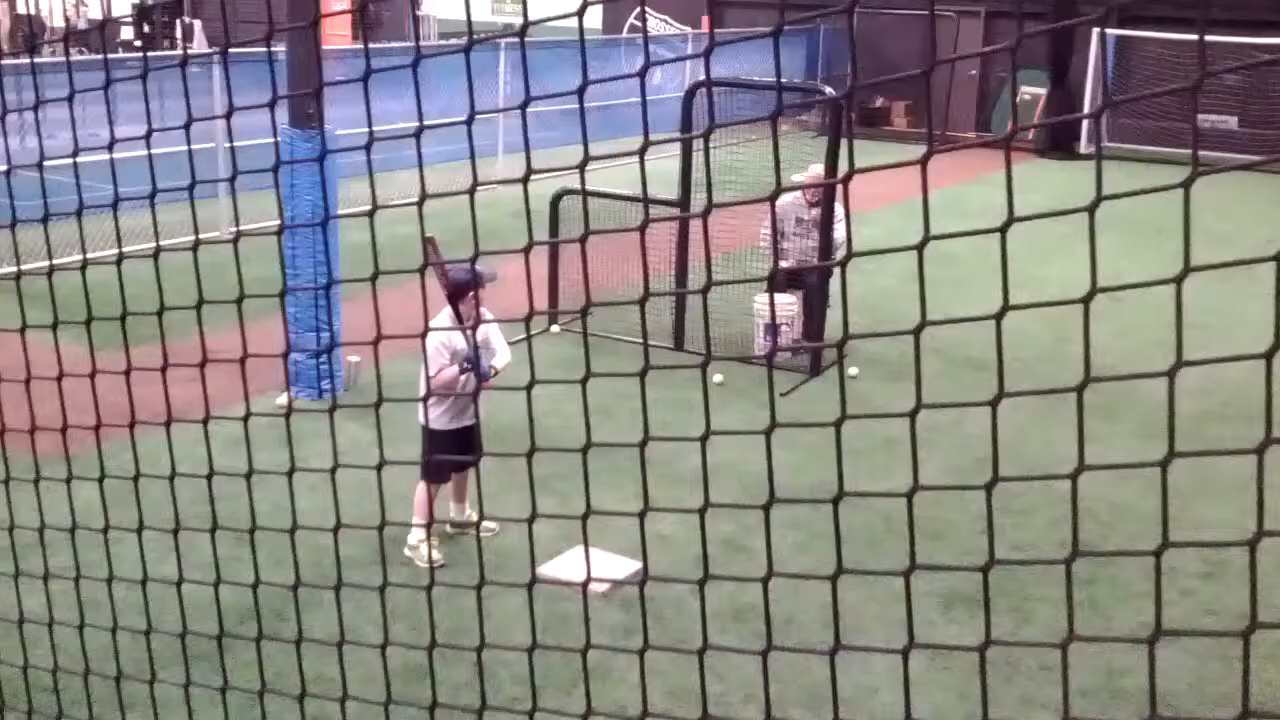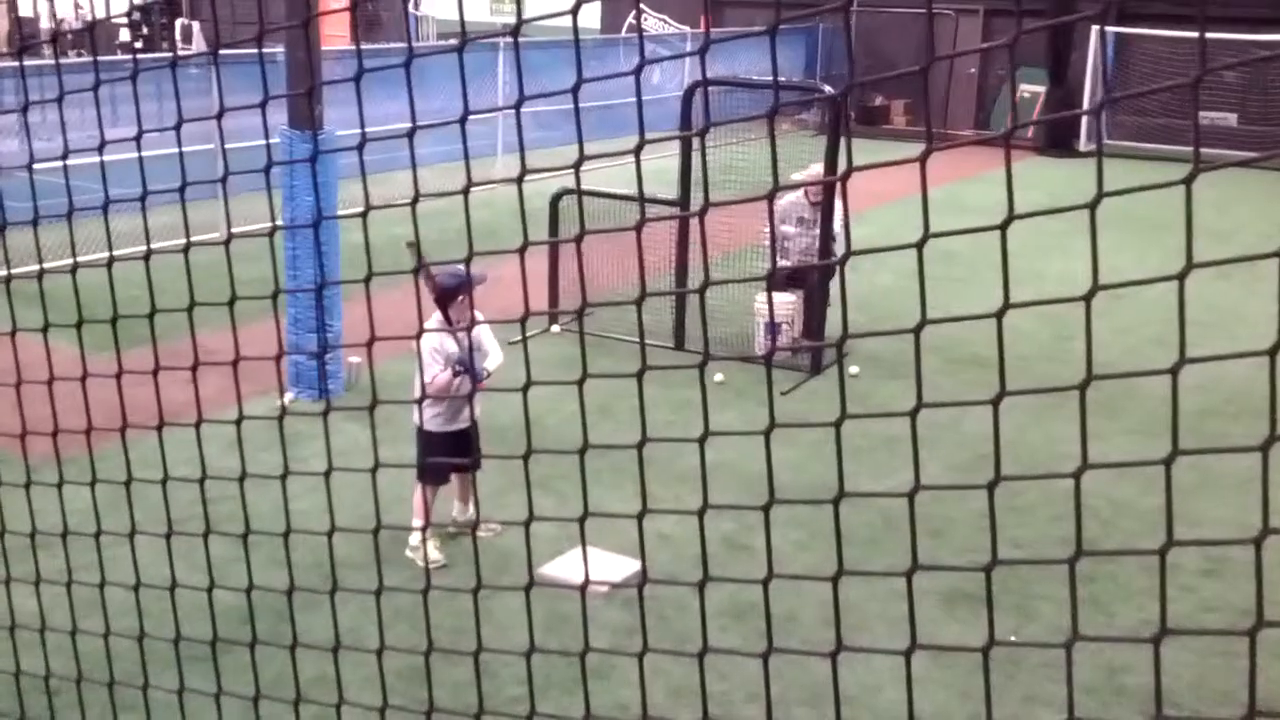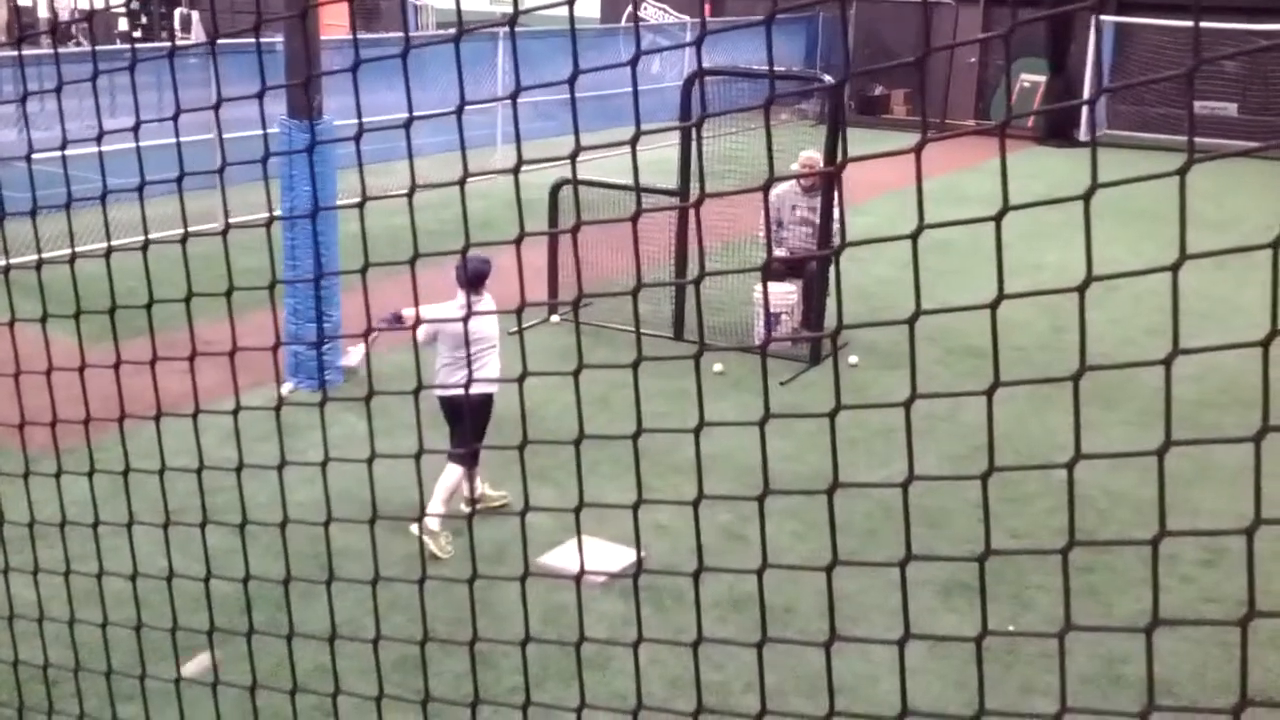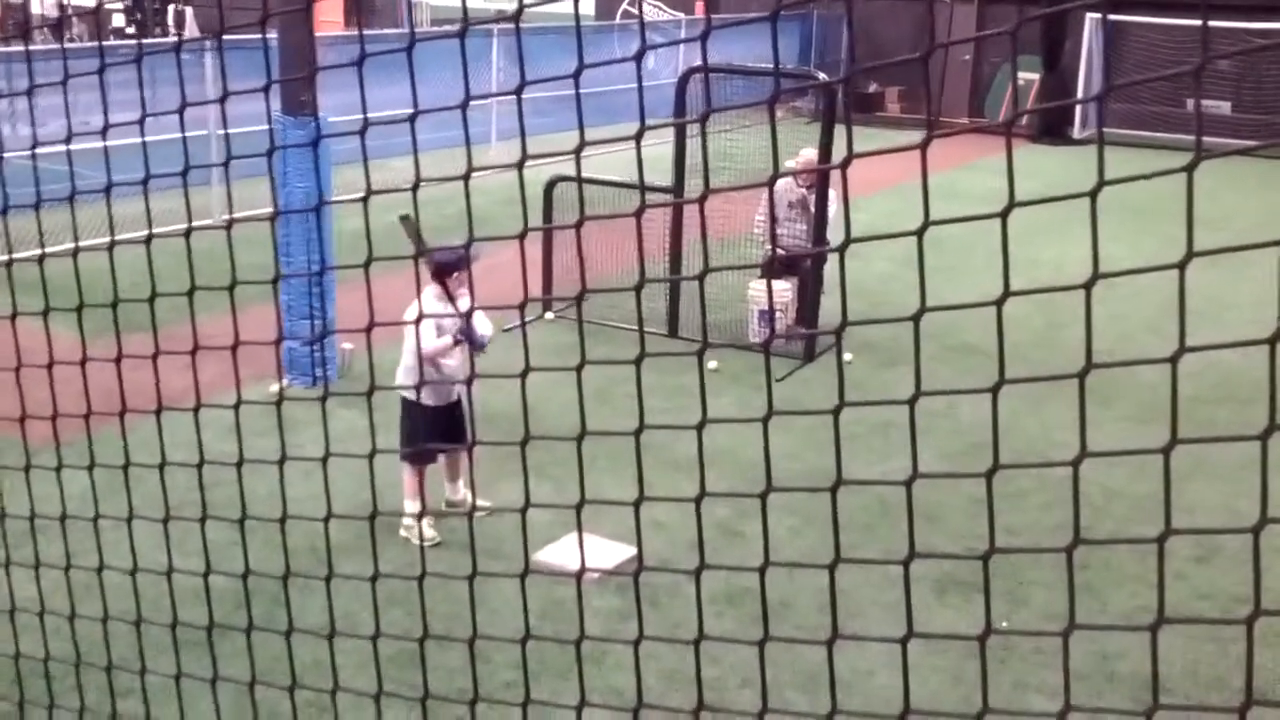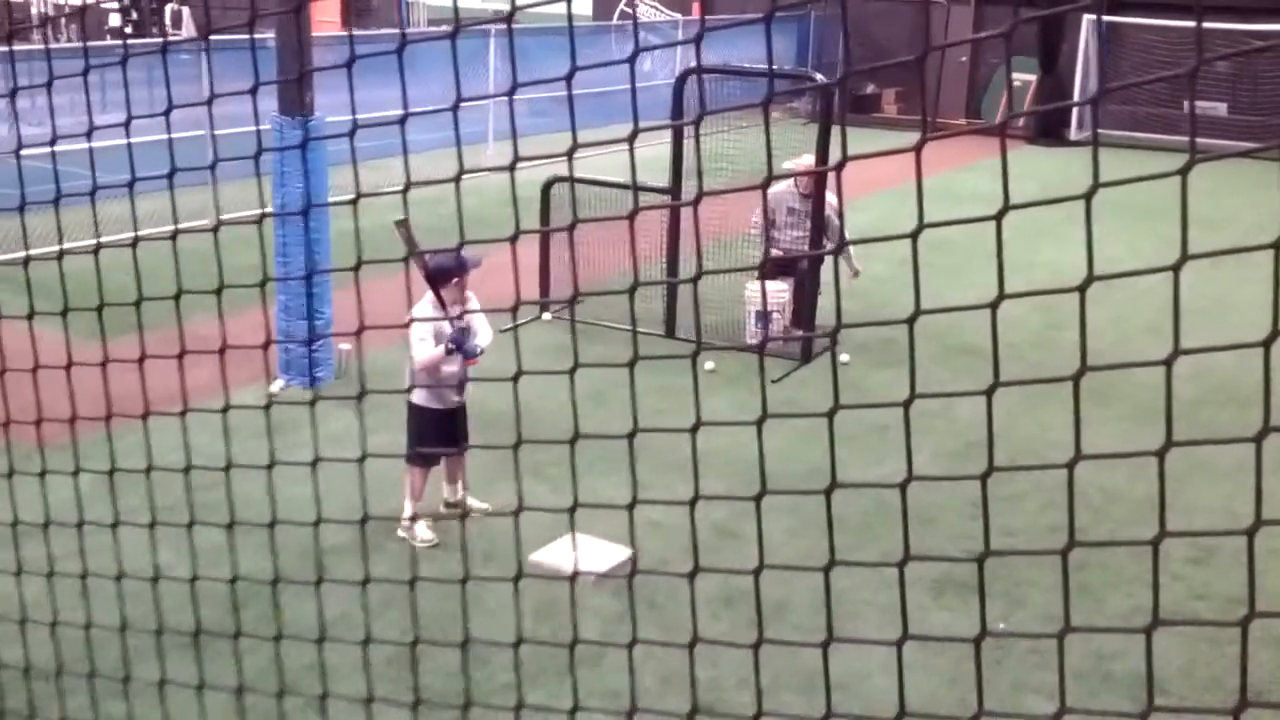
dt=1s
person 1, frame 1
left shoulder: (483, 317)
right shoulder: (439, 332)
left elbow: (503, 351)
right elbow: (434, 382)
left wrist: (491, 368)
right wrist: (463, 366)
left hip: (468, 410)
right hip: (440, 417)
left knee: (463, 467)
right knee: (433, 477)
left ankle: (460, 516)
right ankle: (417, 537)
person 1, frame 2
left shoulder: (475, 320)
right shoulder: (433, 337)
left elbow: (495, 354)
right elbow: (431, 387)
left wrist: (482, 371)
right wrist: (456, 370)
left hip: (465, 411)
right hip: (436, 419)
left knee: (468, 471)
right knee: (432, 478)
left ankle: (464, 516)
right ankle: (419, 537)
person 1, frame 3
left shoulder: (441, 310)
right shoulder: (487, 304)
left elbow: (421, 337)
right elbow: (439, 311)
left wrist: (403, 316)
right wrist: (408, 315)
left hip: (446, 389)
right hip: (478, 391)
left knee: (464, 444)
right knee: (462, 454)
left ankle: (474, 491)
right ankle: (430, 519)
person 1, frame 4
left shoulder: (461, 297)
right shoulder: (421, 310)
left elbow: (484, 324)
right elbow: (423, 352)
left wrist: (479, 335)
right wrist: (457, 337)
left hip: (450, 389)
right hip: (420, 394)
left knee: (454, 446)
right knee: (417, 457)
left ankle: (456, 495)
right ankle: (412, 517)
person 1, frame 5
left shoulder: (468, 300)
right shoulder: (421, 316)
left elbow: (484, 331)
right elbow: (420, 361)
left wrist: (475, 347)
right wrist: (449, 346)
left hip: (456, 393)
right hip: (427, 399)
left knee: (455, 450)
right knee: (421, 460)
left ankle: (455, 497)
right ankle: (410, 519)
person 2, frame 1
left shoulder: (835, 210)
right shoulder: (785, 203)
left elbow: (838, 244)
right elbow: (768, 234)
left wrist: (821, 226)
right wrist: (778, 260)
left hip: (816, 266)
right hip: (787, 265)
left knee: (816, 284)
right knee: (775, 282)
left ankle: (812, 340)
person 2, frame 2
left shoulder: (834, 207)
right shoulder: (787, 202)
left elbow: (832, 232)
right elbow: (770, 234)
right wrist: (778, 259)
left hip: (818, 266)
right hip: (788, 264)
left knee: (816, 283)
right knee: (775, 281)
left ankle: (812, 338)
person 2, frame 3
right shoulder: (781, 192)
left elbow: (834, 234)
right elbow: (767, 224)
left wrist: (812, 221)
right wrist: (774, 249)
left hip: (815, 254)
right hip: (786, 252)
left knee: (814, 271)
right knee: (773, 269)
left ankle: (811, 326)
person 2, frame 4
left shoulder: (827, 194)
right shoulder: (777, 188)
right elbow: (763, 220)
left wrist: (806, 207)
right wrist: (769, 246)
left hip: (809, 252)
right hip: (780, 249)
left knee: (810, 270)
right knee: (768, 267)
person 2, frame 5
left shoulder: (827, 201)
right shoulder: (777, 192)
left elbow: (838, 234)
right elbow: (759, 222)
left wrist: (851, 262)
right wrist: (767, 247)
left hip: (807, 255)
right hip: (778, 252)
left knee: (806, 272)
right knee: (766, 274)
left ankle: (799, 324)
